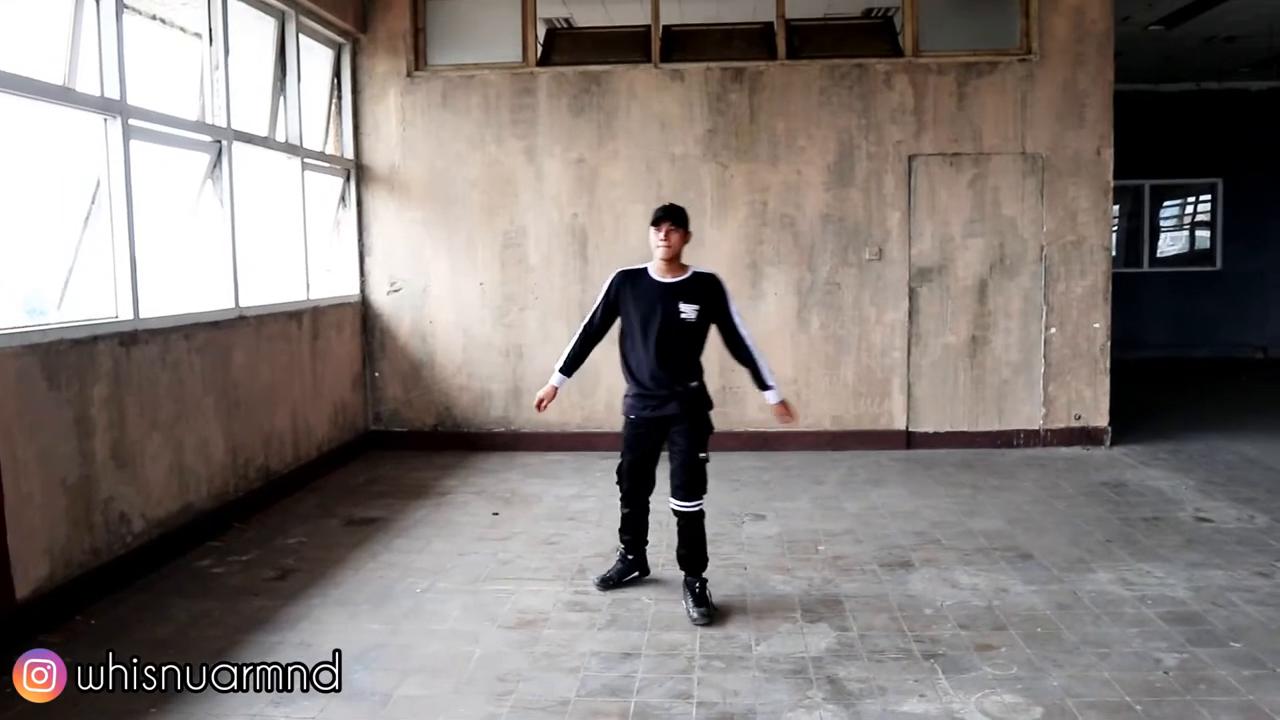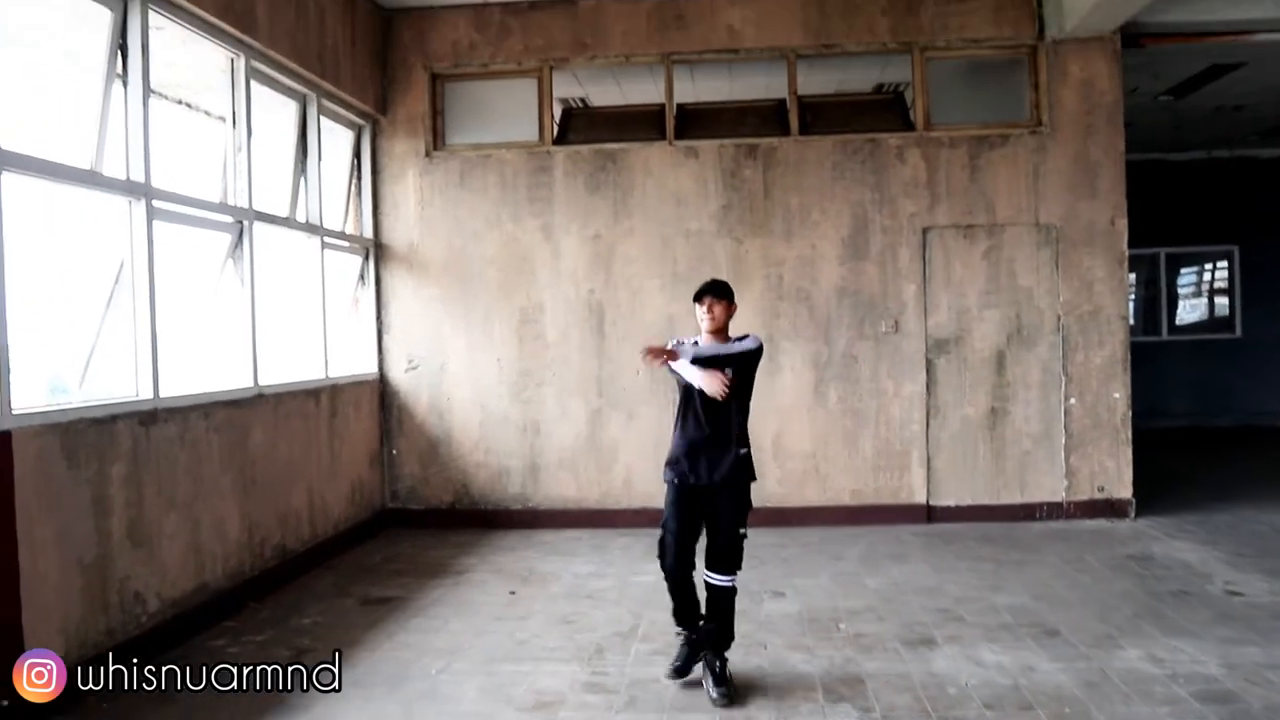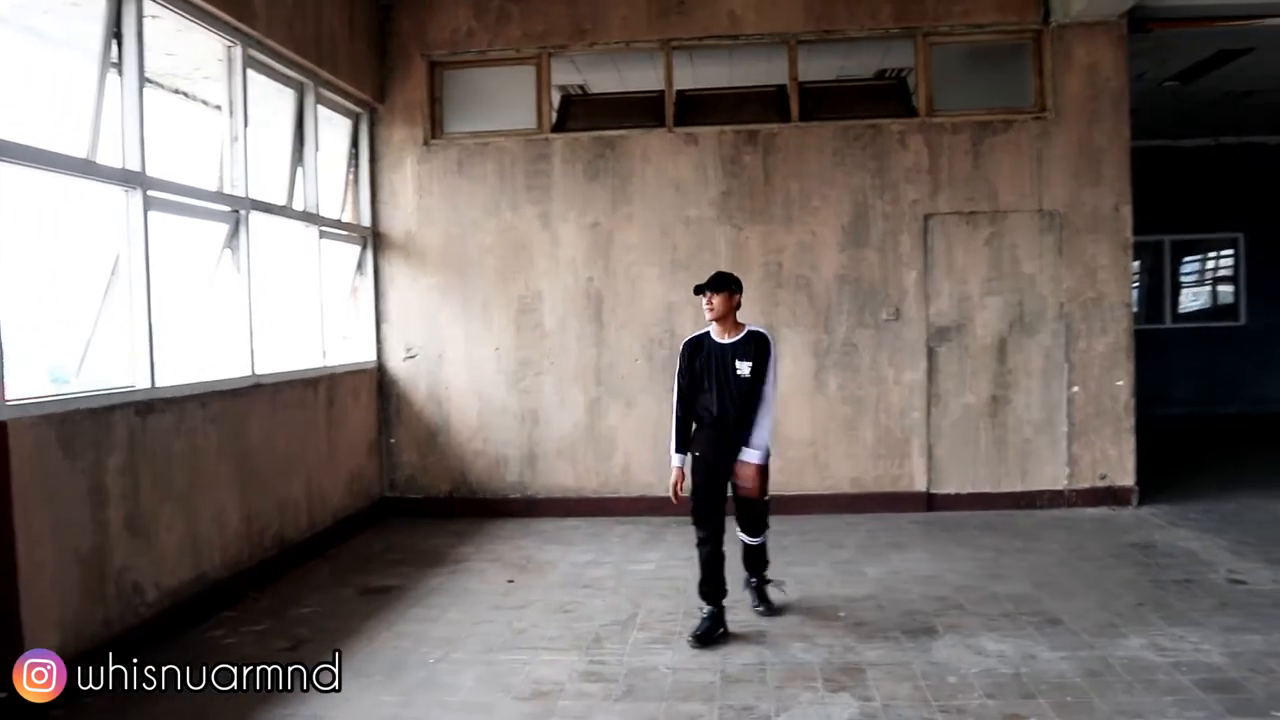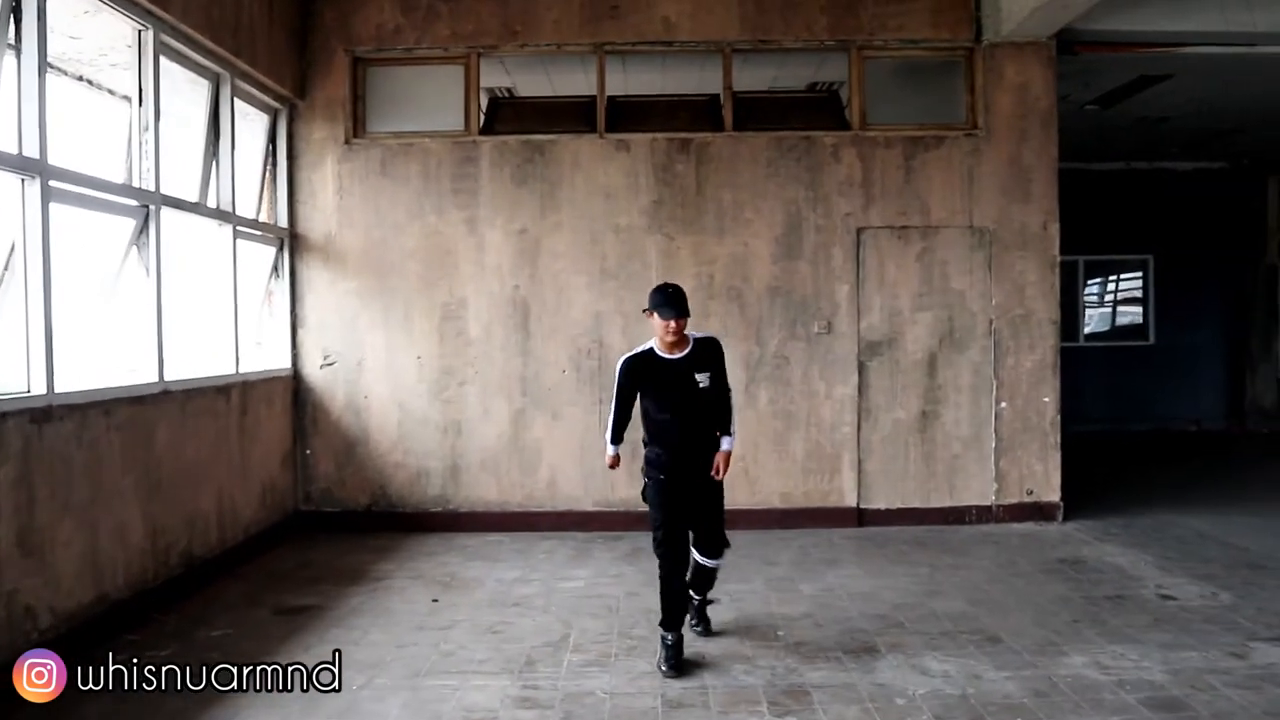
dt=1s
person 1, frame 1
left shoulder: (707, 286)
right shoulder: (624, 282)
left elbow: (738, 339)
right elbow: (591, 330)
left wrist: (771, 392)
right wrist: (557, 379)
left hip: (687, 405)
right hip: (640, 404)
left knee: (687, 497)
right knee: (632, 490)
left ankle: (694, 580)
right ankle: (632, 558)
person 1, frame 2
left shoulder: (748, 347)
right shoulder: (686, 351)
left elbow: (715, 352)
right elbow: (686, 363)
left wrist: (676, 351)
right wrist: (700, 374)
left hip: (731, 476)
right hip: (684, 473)
left knee: (722, 571)
right knee: (674, 560)
left ankle: (715, 657)
right ankle: (690, 635)
person 1, frame 3
left shoulder: (759, 342)
right shoulder: (693, 347)
left elbow: (765, 400)
right elbow: (682, 405)
left wrist: (754, 456)
right wrist: (677, 461)
left hip: (747, 453)
right hip: (707, 454)
left knee: (753, 527)
right knee: (708, 534)
left ankle: (756, 581)
right ankle: (713, 611)
person 1, frame 4
left shoulder: (709, 349)
right shoulder: (634, 364)
left elbow: (723, 397)
right elbow: (621, 408)
left wrist: (725, 445)
right wrist: (613, 447)
left hip: (706, 466)
right hip: (663, 470)
left knee: (712, 545)
right knee: (670, 555)
left ankle: (696, 597)
right ankle: (671, 635)
